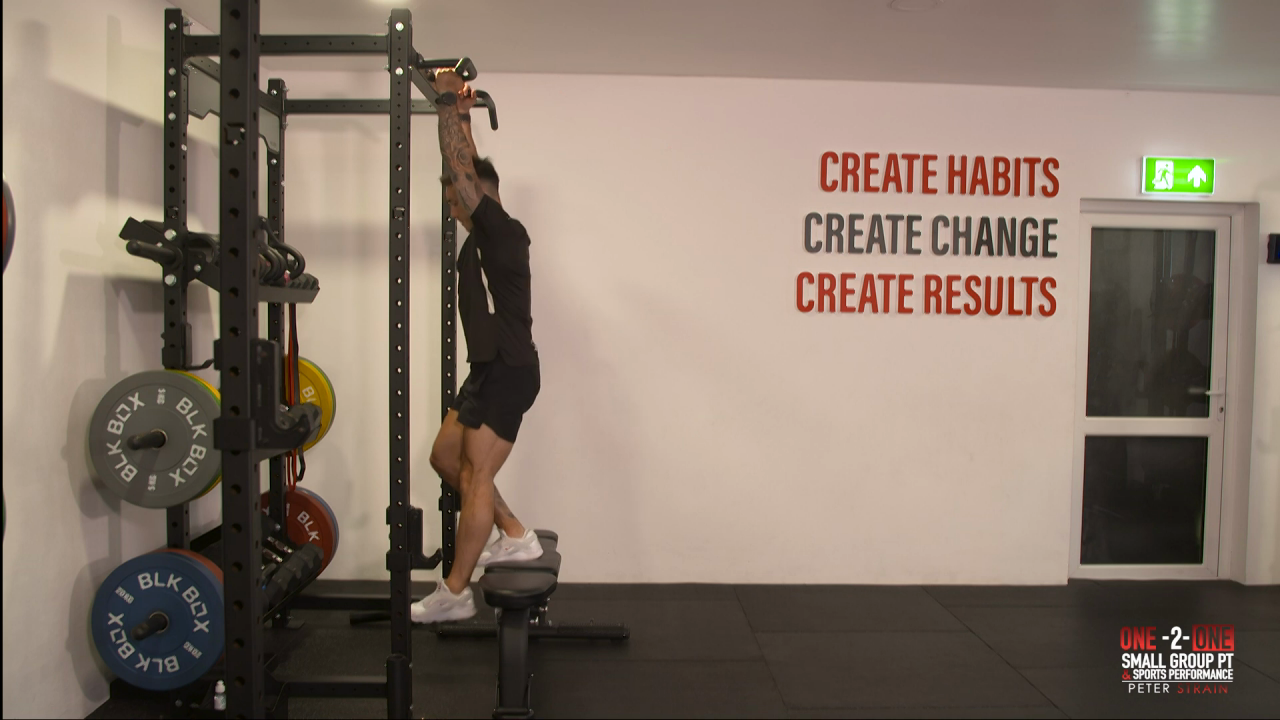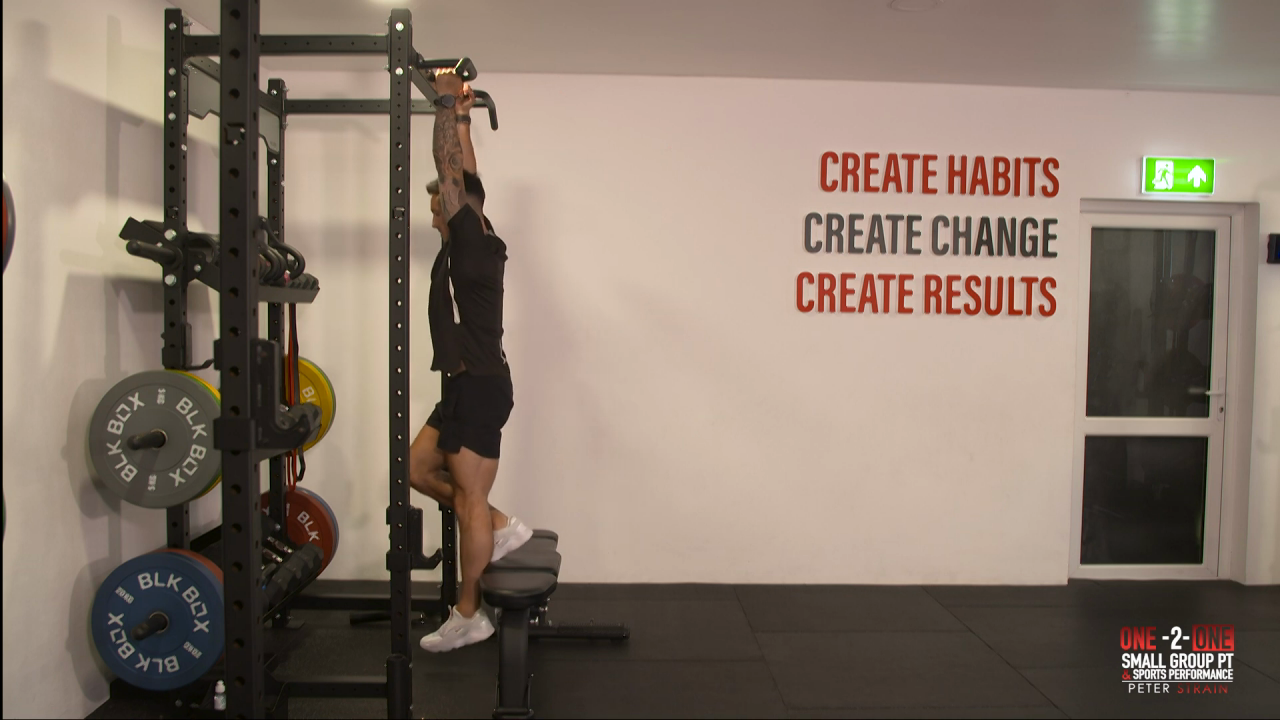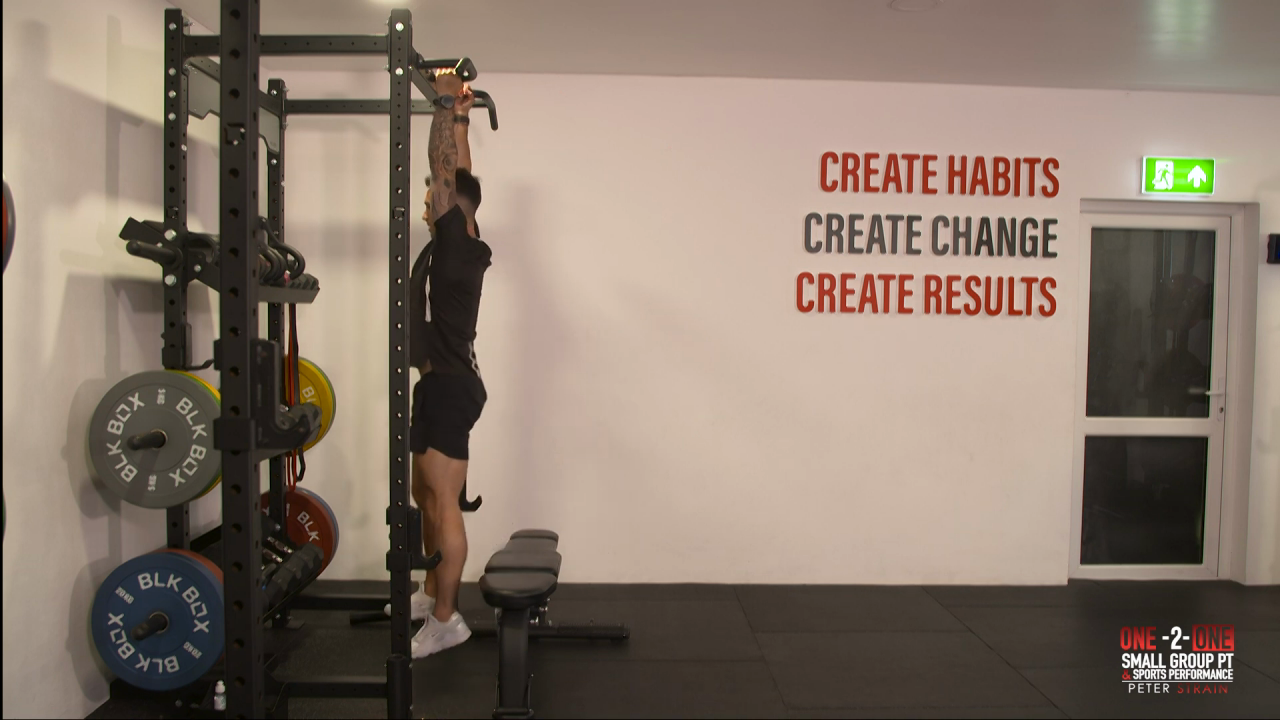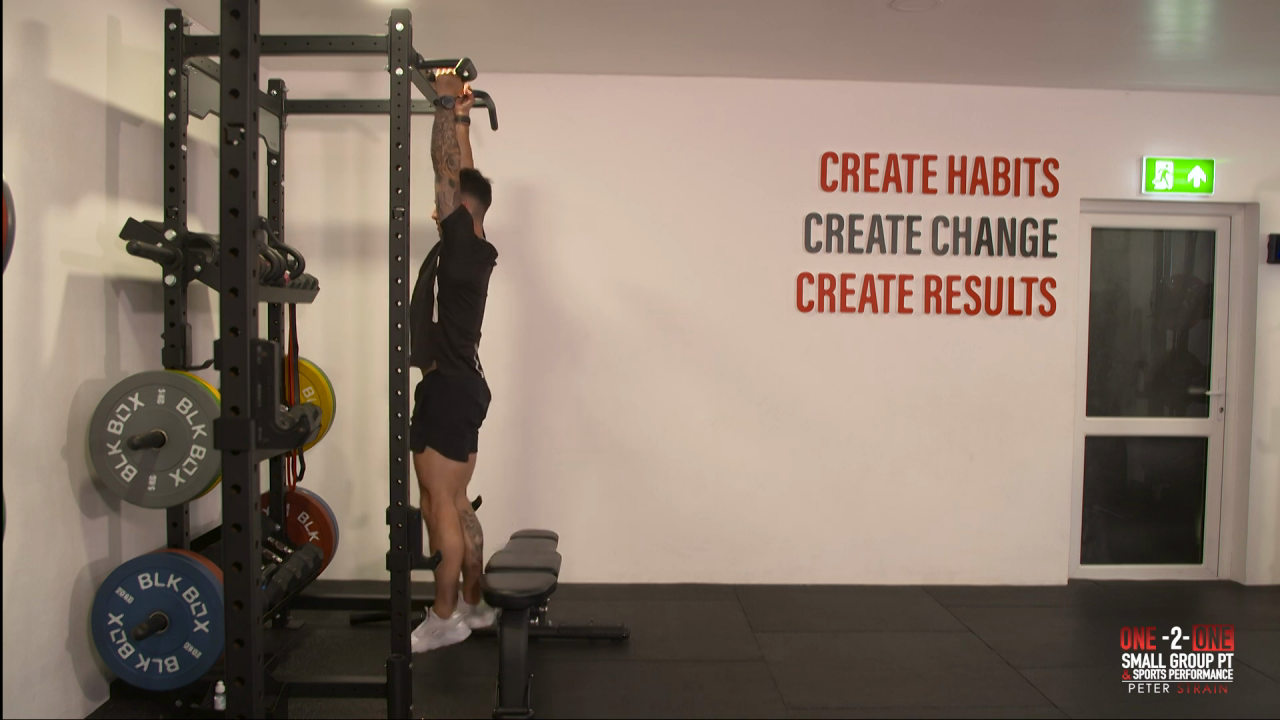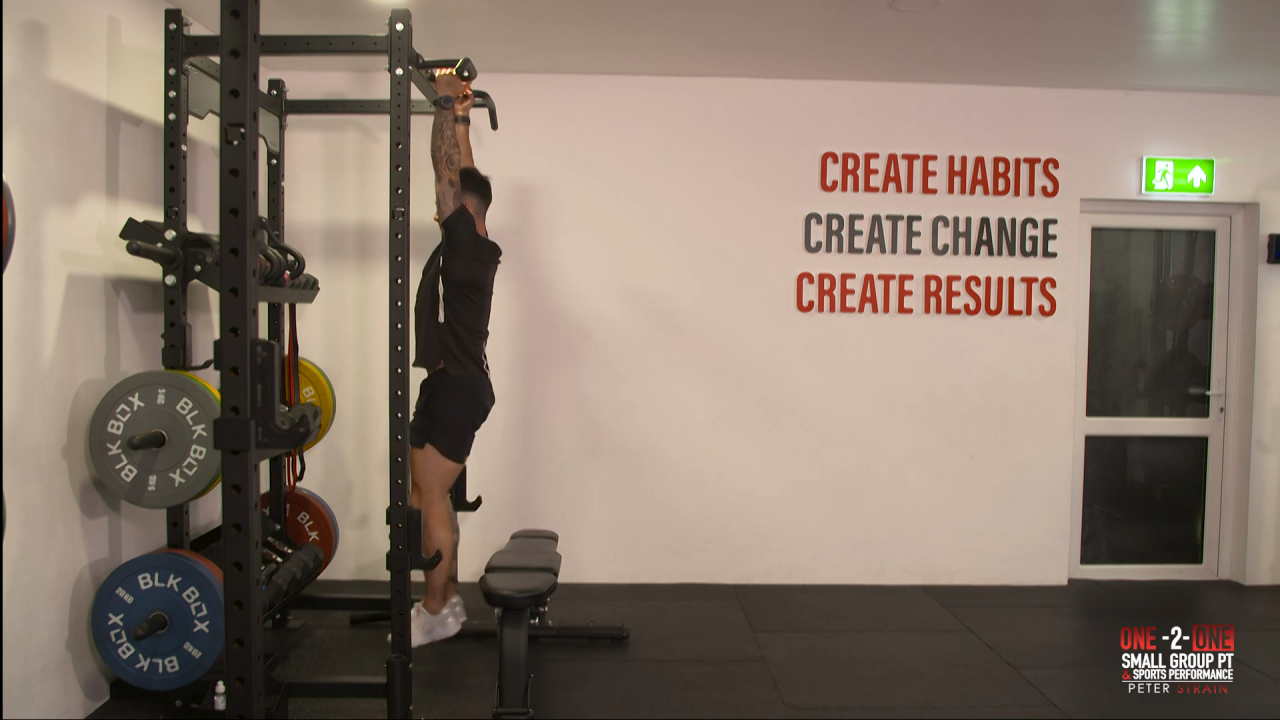
dt=1s
person 1, frame 1
left shoulder: (501, 231)
right shoulder: (486, 237)
left elbow: (460, 165)
right elbow: (468, 168)
left wrist: (447, 102)
right wrist: (460, 113)
left hip: (508, 372)
right hip: (490, 369)
left knee: (475, 477)
right knee: (445, 456)
left ankle: (455, 592)
right ankle: (515, 535)
person 1, frame 2
left shoulder: (471, 239)
right shoulder: (472, 241)
left elbow: (450, 170)
right elbow: (462, 174)
left wrist: (448, 105)
right wrist: (461, 116)
left hip: (478, 387)
right hip: (468, 385)
left knee: (469, 499)
right knee: (418, 470)
left ankle: (468, 617)
right ankle: (501, 527)
person 1, frame 3
left shoulder: (454, 240)
right shoulder: (461, 244)
left elbow: (443, 167)
right elbow: (457, 172)
left wrist: (446, 103)
right wrist: (461, 117)
left hip: (447, 386)
right hip: (446, 383)
left knee: (441, 503)
right knee: (429, 497)
left ankle: (444, 620)
right ankle: (434, 592)
person 1, frame 4
left shoulder: (462, 242)
right shoulder: (472, 248)
left elbow: (445, 171)
right elbow: (460, 175)
left wrist: (447, 106)
right wrist: (461, 118)
left hip: (448, 388)
right hip: (459, 385)
left knee: (440, 506)
right knee: (454, 504)
left ankle: (445, 616)
right ankle: (473, 604)
person 1, frame 5
left shoulder: (463, 242)
right shoulder: (472, 246)
left elbow: (445, 171)
right elbow: (459, 175)
left wrist: (445, 106)
right wrist: (459, 115)
left hip: (454, 386)
right hip: (460, 382)
left knee: (428, 501)
right knee: (431, 498)
left ankle: (435, 612)
right ankle: (442, 596)
